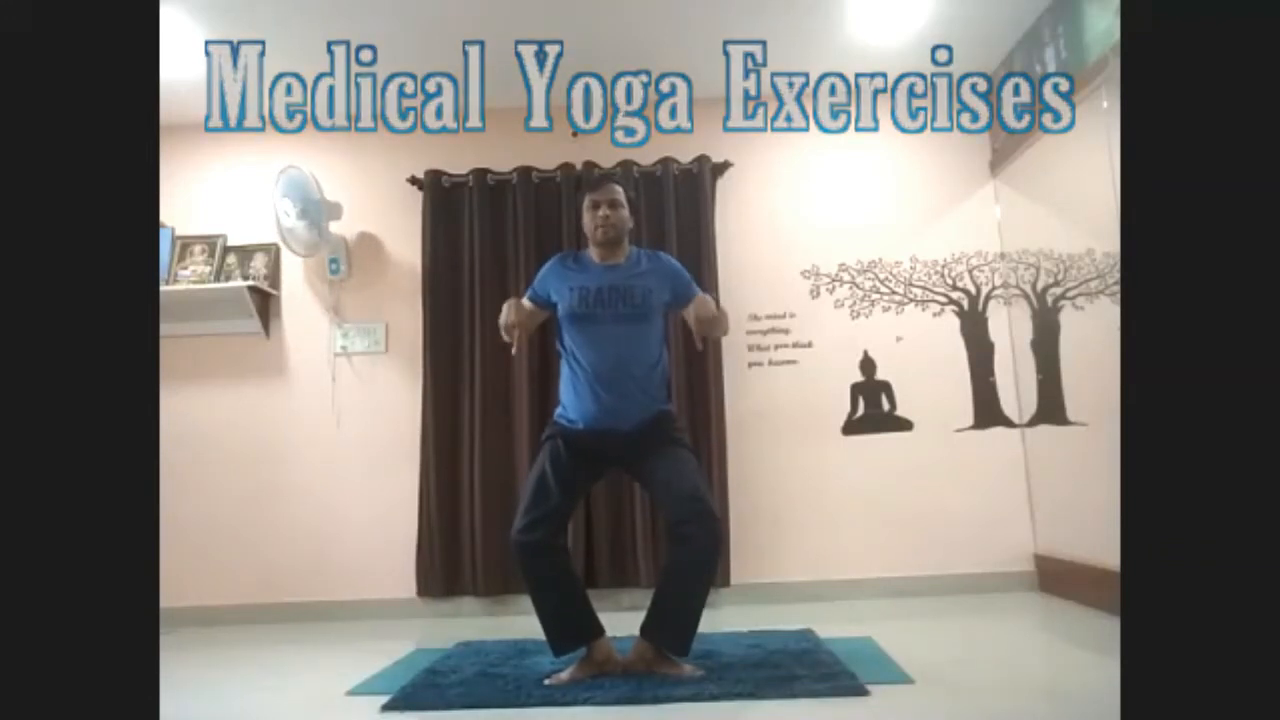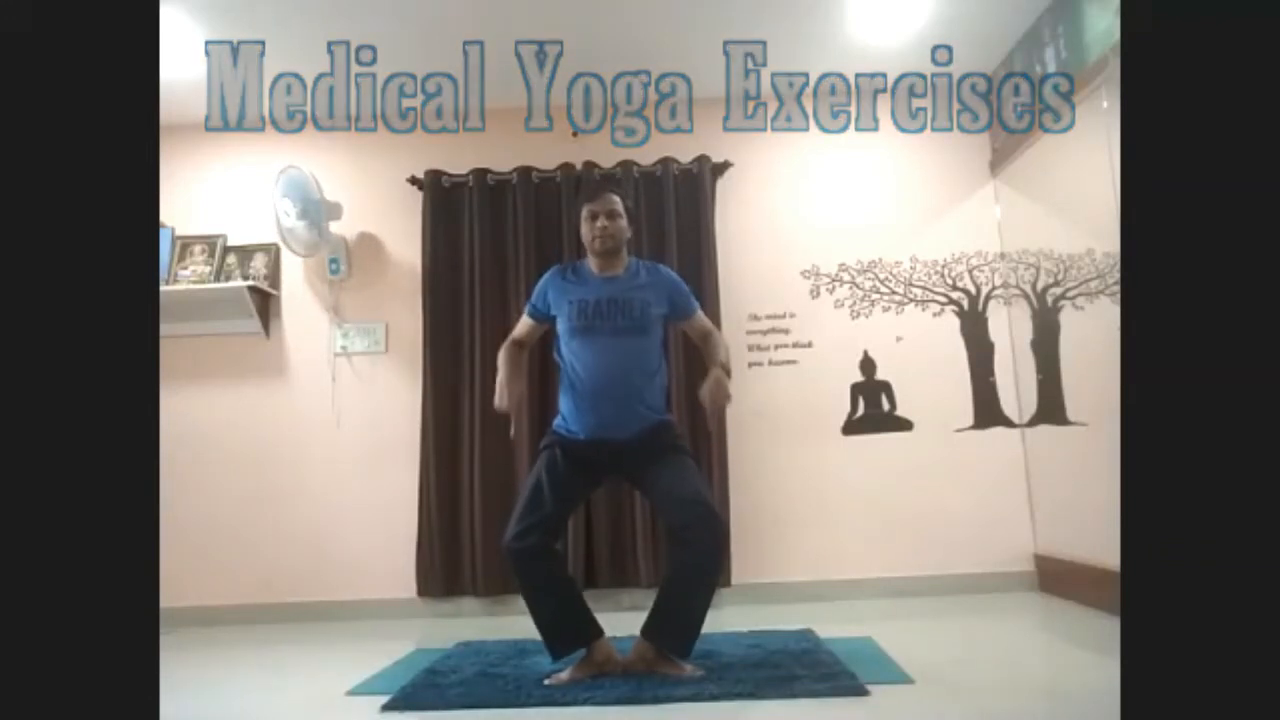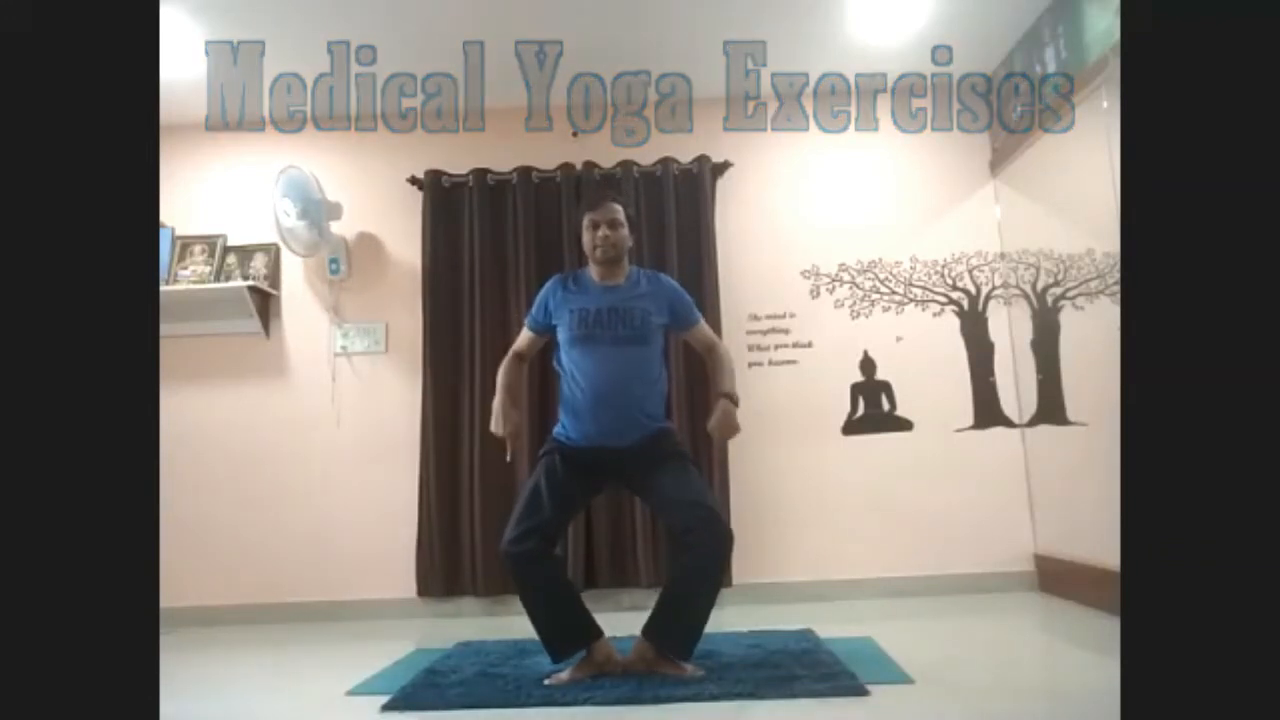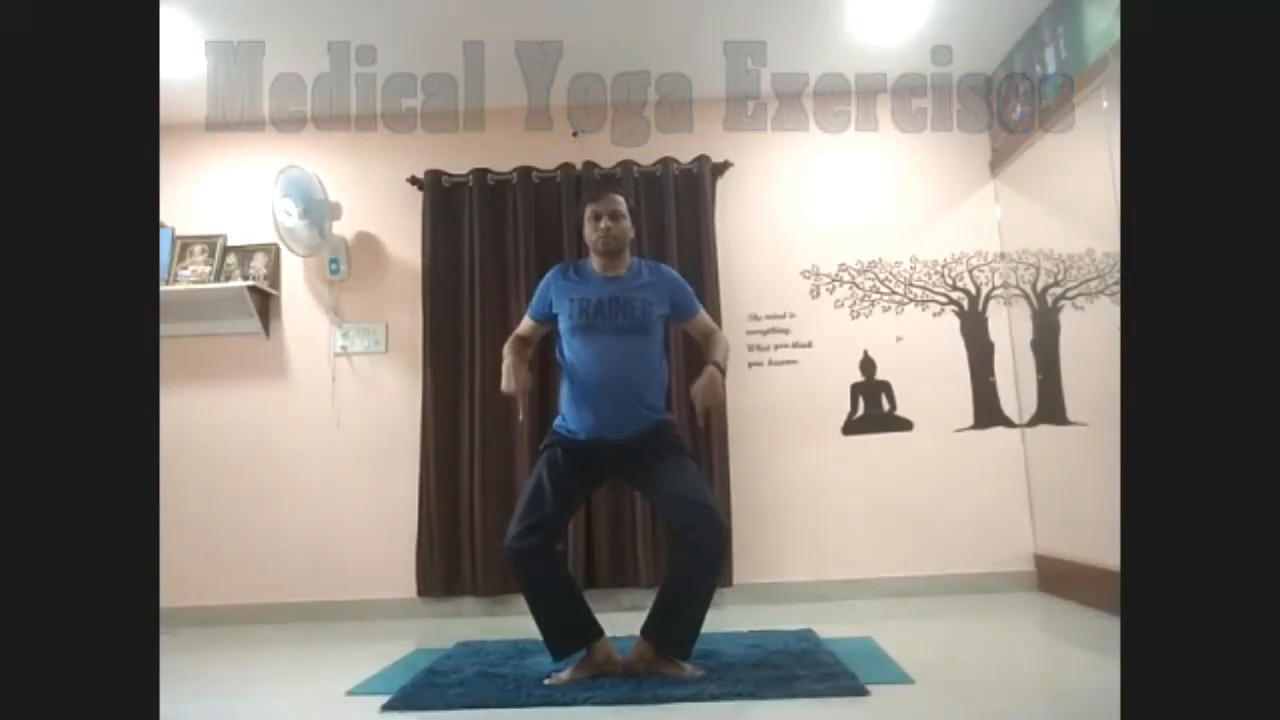
dt=0.3s
person 1, frame 1
left shoulder: (662, 270)
right shoulder: (559, 272)
left elbow: (716, 319)
right elbow: (519, 319)
left wrist: (708, 313)
right wrist: (511, 315)
left hip: (651, 427)
right hip: (575, 431)
left knee: (700, 527)
right knee: (530, 536)
left ankle: (655, 646)
right ankle: (593, 648)
person 1, frame 2
left shoulder: (661, 282)
right shoulder: (557, 284)
left elbow: (709, 336)
right elbow: (518, 342)
left wrist: (718, 371)
right wrist: (507, 377)
left hip: (651, 436)
right hip: (574, 440)
left knee: (705, 532)
right knee: (523, 542)
left ankle: (657, 646)
right ankle: (592, 648)
person 1, frame 3
left shoulder: (662, 291)
right shoulder: (558, 293)
left elbow: (713, 349)
right elbow: (518, 355)
left wrist: (727, 400)
right wrist: (502, 402)
left hip: (651, 444)
right hip: (573, 448)
left knee: (711, 536)
right knee: (520, 547)
left ankle: (658, 648)
right ankle: (592, 649)
person 1, frame 4
left shoulder: (663, 281)
right shoulder: (559, 282)
left elbow: (711, 333)
right elbow: (521, 337)
left wrist: (713, 371)
right wrist: (512, 365)
left hip: (651, 436)
right hip: (574, 440)
left knee: (706, 533)
right knee: (524, 543)
left ankle: (657, 647)
right ankle: (593, 649)
